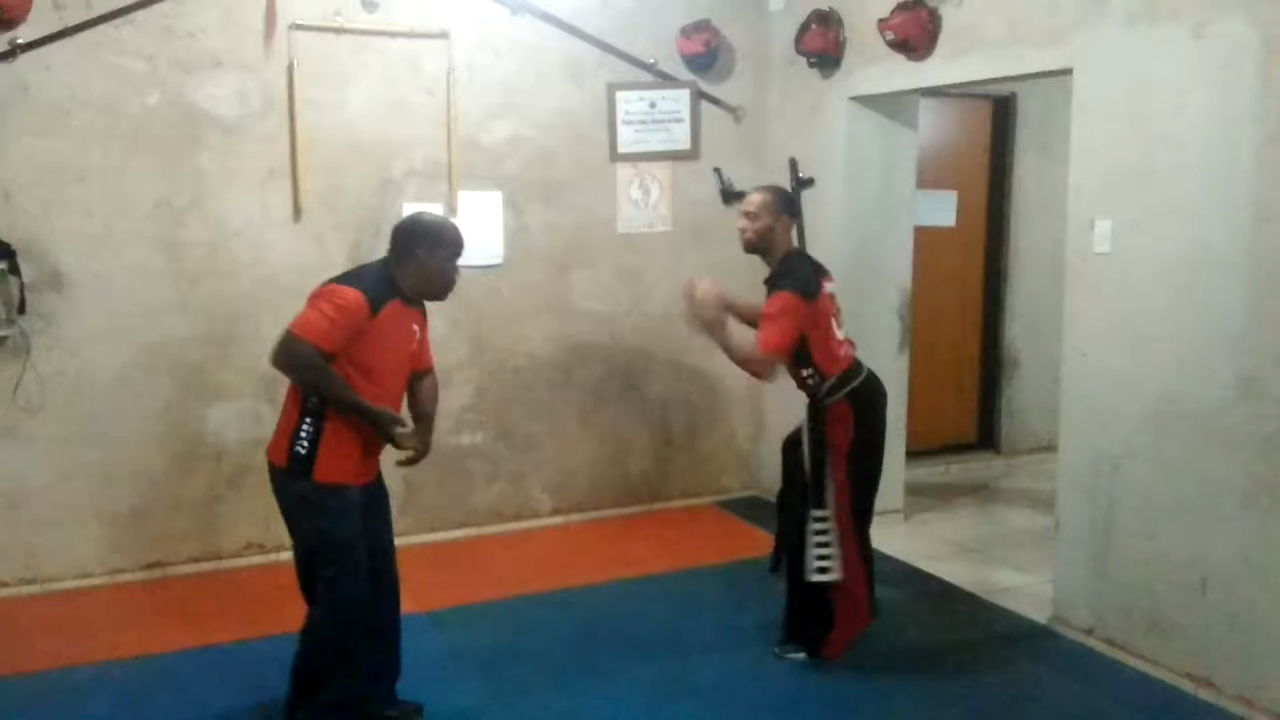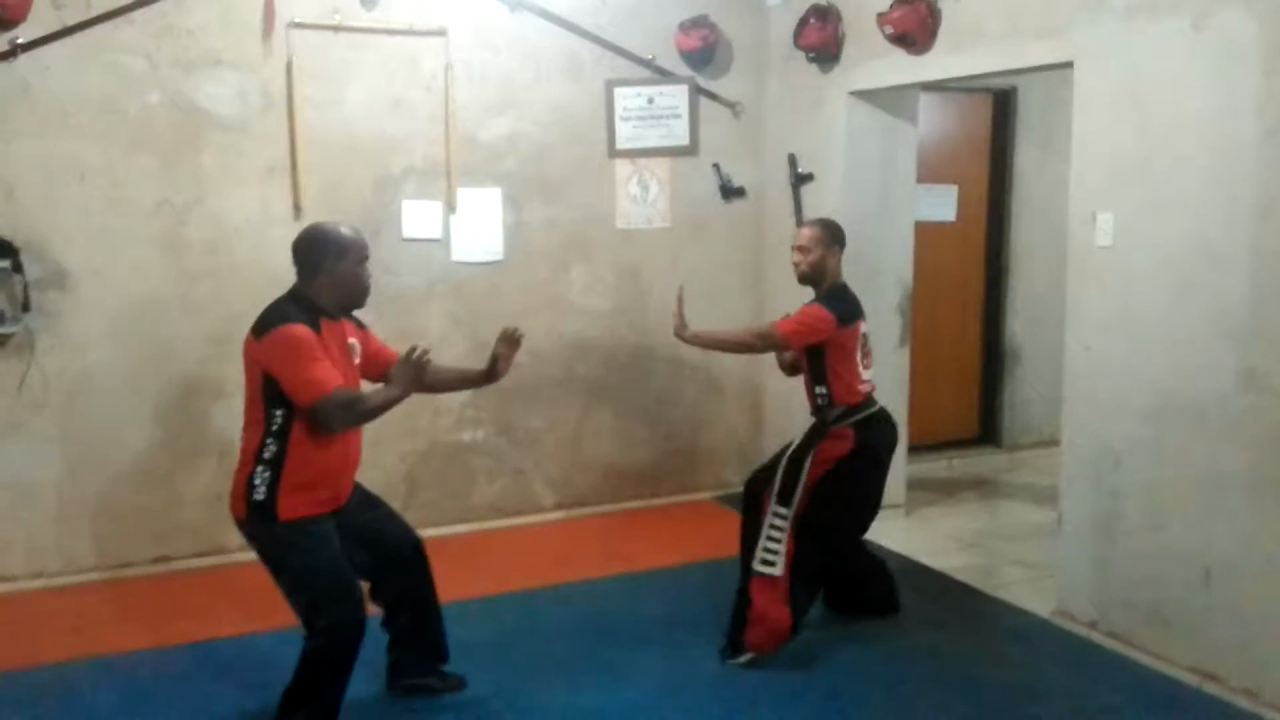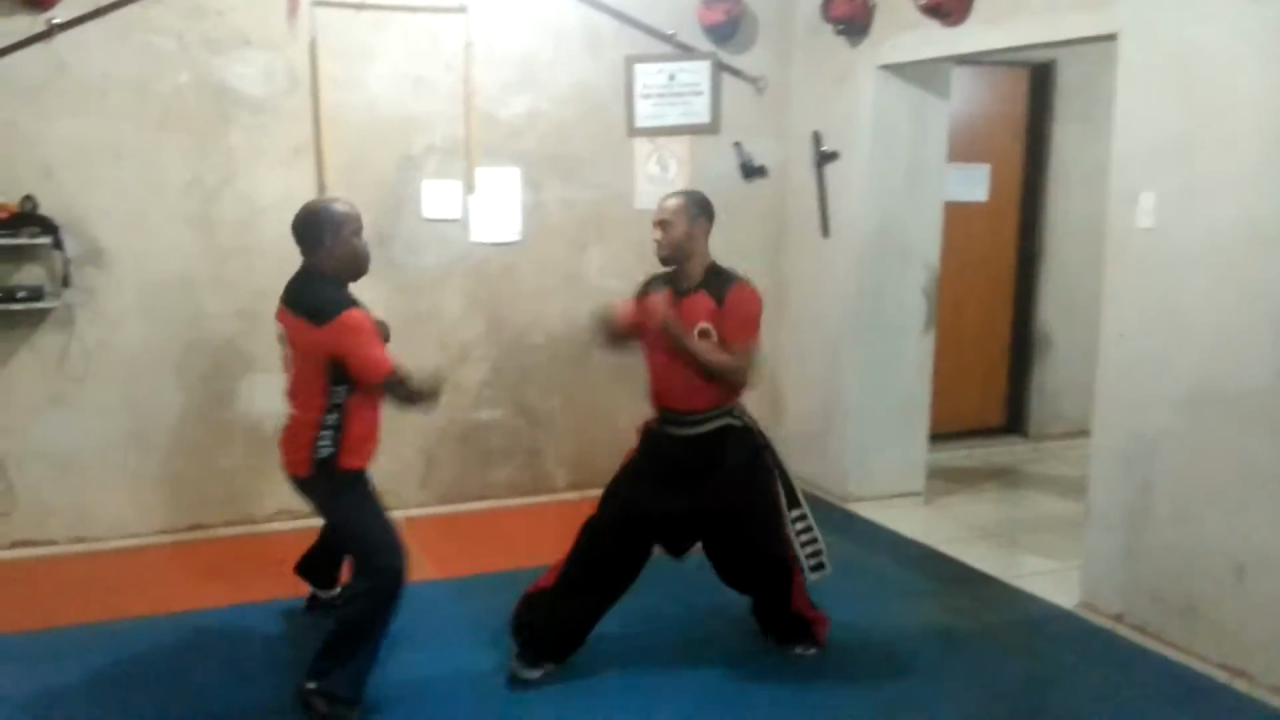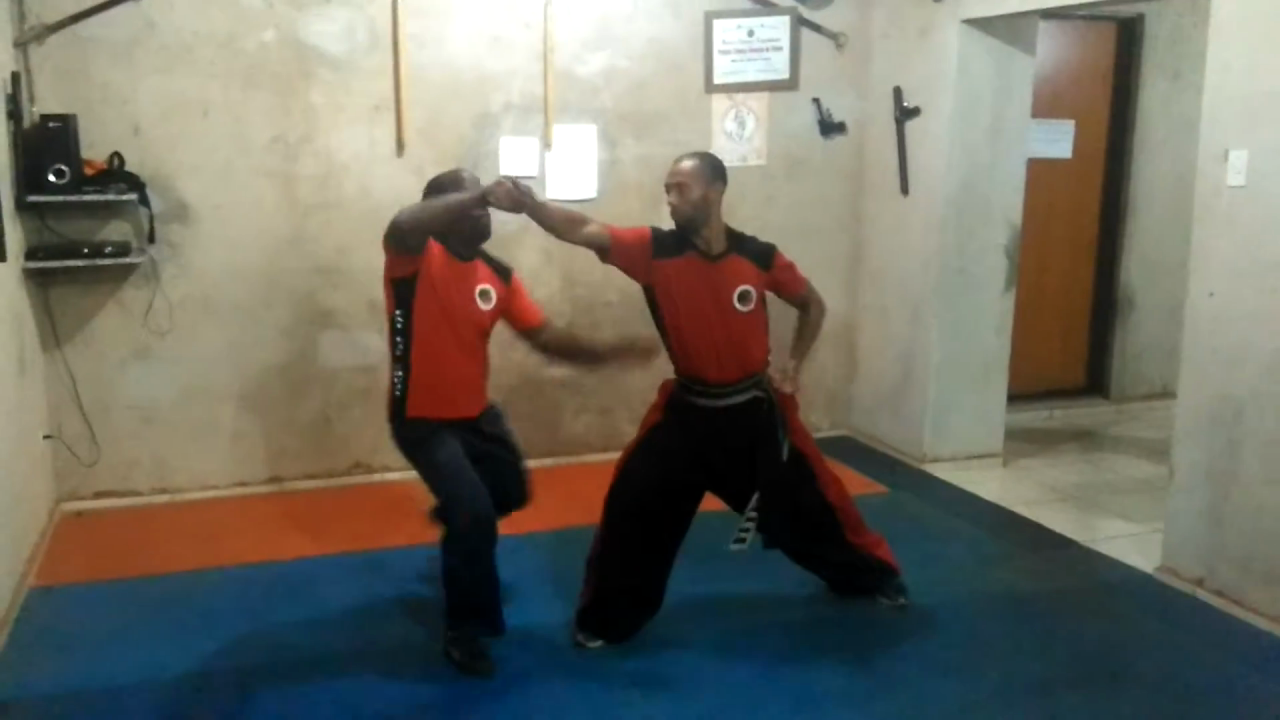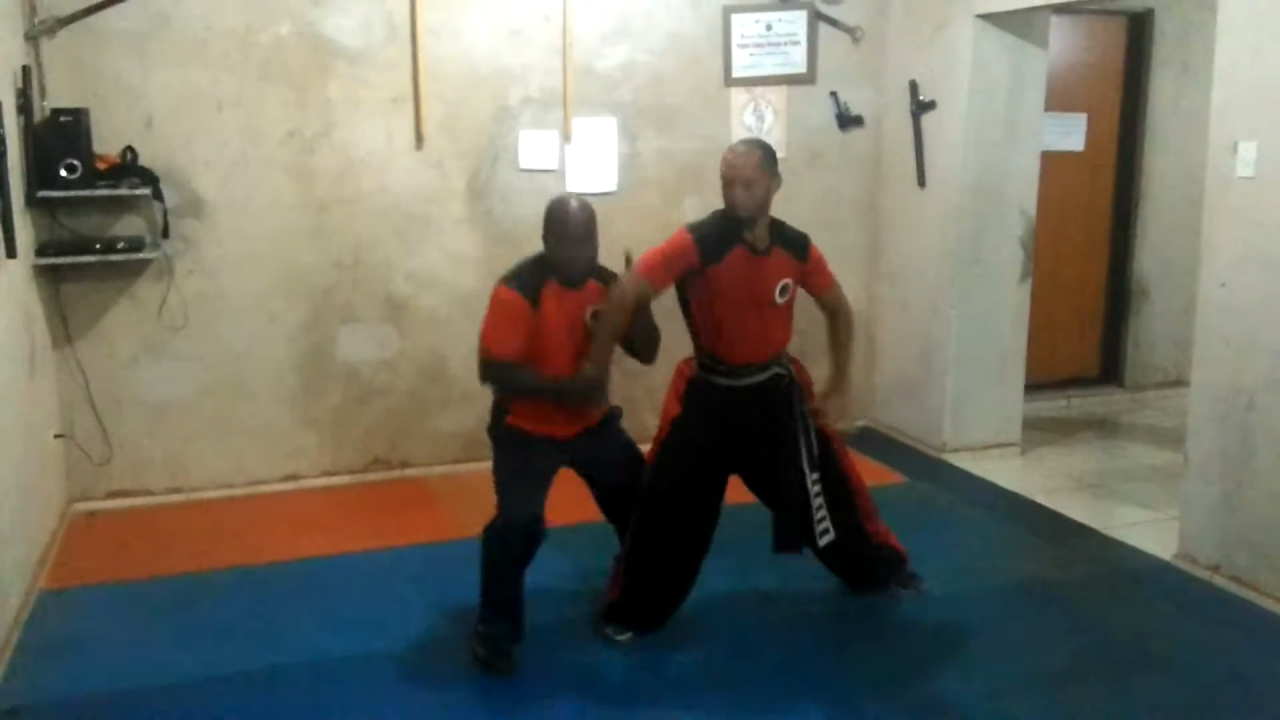
dt=0.7s
person 1, frame 1
left shoulder: (412, 308)
right shoulder: (352, 296)
left elbow: (421, 373)
right elbow: (290, 356)
left wrist: (423, 425)
right wrist: (368, 412)
left hip: (360, 471)
right hip: (312, 472)
left knee: (379, 586)
right knee: (342, 595)
person 1, frame 2
left shoulder: (344, 325)
right shoulder: (285, 332)
left elbow: (406, 371)
right elbow: (336, 413)
left wrist: (485, 374)
right wrist: (398, 388)
left hip: (335, 493)
right hip: (281, 509)
left knee: (404, 556)
right knee: (340, 615)
left ankle: (414, 667)
person 1, frame 3
left shoulder: (311, 291)
right shoulder: (336, 312)
right elbow: (391, 383)
left wrist: (373, 339)
right wrist: (423, 391)
left hip: (323, 451)
right hip: (330, 462)
left knee: (356, 523)
right knee: (383, 567)
left ankle: (323, 586)
person 1, frame 4
left shoulder: (493, 273)
right shoulder: (414, 251)
left elbow: (544, 336)
right elbow: (401, 226)
left wrist: (605, 353)
right wrist: (477, 196)
left hip: (473, 411)
right hip: (422, 418)
left knee: (508, 491)
right knee: (475, 518)
left ankle: (453, 524)
right ankle: (465, 630)
person 1, frame 5
left shoulder: (606, 284)
right shoulder: (518, 290)
left elbow: (646, 352)
right elbow: (493, 369)
left wrist: (639, 304)
right wrist: (565, 389)
left hip: (590, 422)
right hip: (525, 427)
left knee: (640, 495)
right knee: (519, 523)
right ankle: (494, 629)
person 2, frame 1
left shoulder: (790, 289)
right shoulder: (801, 269)
left elbow: (761, 364)
right elbow: (774, 326)
left wrist: (715, 327)
right wrist: (726, 304)
left hip: (842, 408)
right hip: (844, 398)
left knee: (825, 515)
right knee: (807, 507)
left ankle: (821, 633)
right ankle: (848, 608)
person 2, frame 2
left shoulder: (828, 311)
right shoulder: (838, 305)
left elbow: (761, 339)
right elbow: (792, 365)
left wrist: (689, 334)
right wrist: (787, 350)
left hip: (849, 435)
right hip: (869, 429)
left knee: (772, 498)
right knee: (832, 524)
left ankle: (760, 631)
right ankle: (869, 595)
person 2, frame 3
left shoulder: (736, 293)
right shoulder: (653, 291)
left elbow: (738, 371)
right elbow: (616, 331)
left wrist: (671, 329)
right wrist: (615, 322)
left hip: (726, 440)
right hip: (667, 437)
left knee: (762, 538)
right knee: (610, 532)
left ankle: (798, 627)
right ankle: (542, 639)
person 2, frame 4
left shoulder: (760, 257)
right shoulder: (654, 250)
left elbow: (812, 303)
right elbow: (582, 229)
left wrist: (795, 359)
right wrist: (526, 201)
left hip: (754, 410)
right hip: (688, 411)
left knee: (810, 500)
right knee: (634, 506)
left ankle: (875, 575)
right ankle: (607, 618)
person 2, frame 5
left shoulder: (796, 248)
right shoulder: (697, 244)
left elbow: (838, 311)
right elbow: (627, 294)
left wrist: (837, 384)
right wrist: (597, 364)
left hip: (773, 390)
right hip: (710, 393)
left knee: (829, 480)
right knee: (670, 496)
left ankle: (882, 566)
right ankle: (633, 610)
